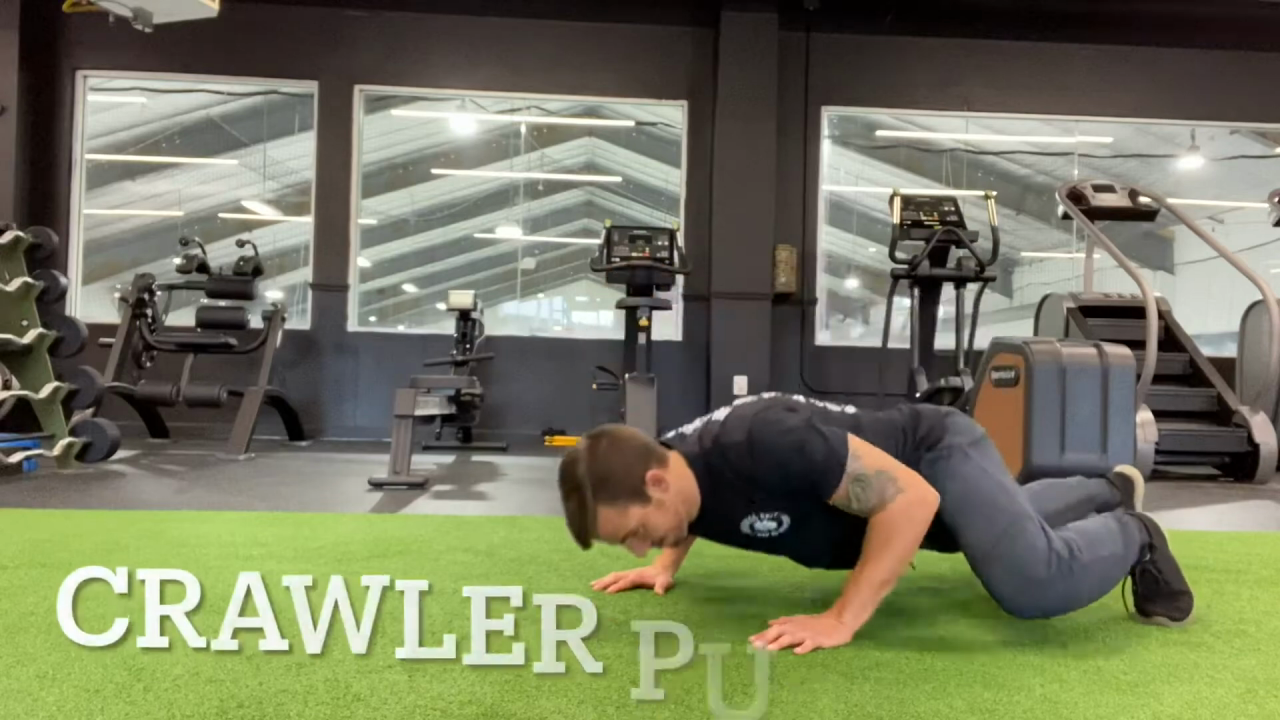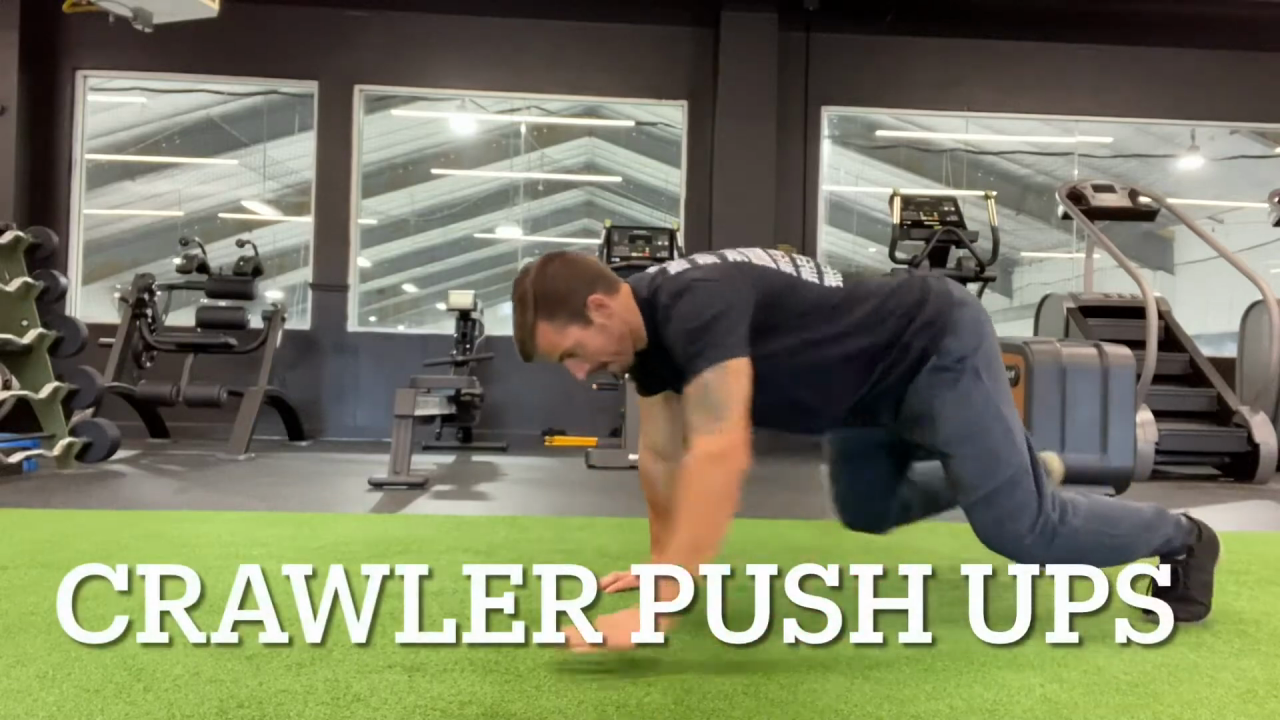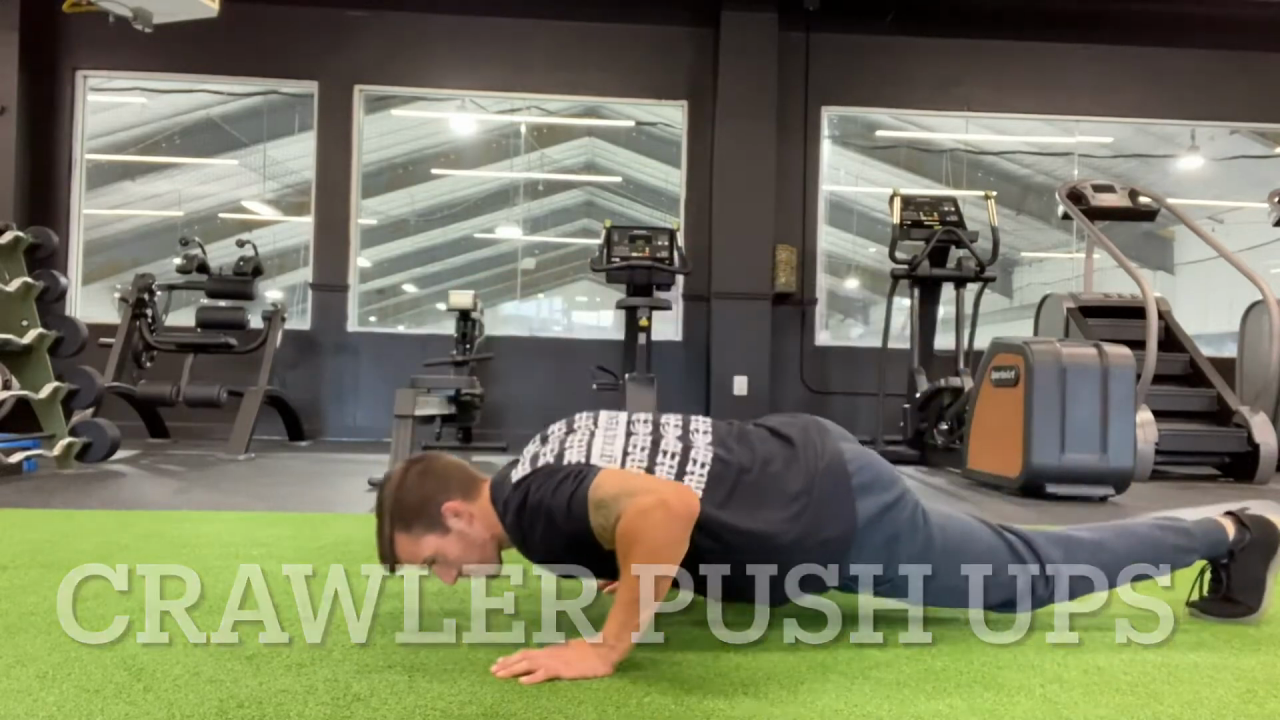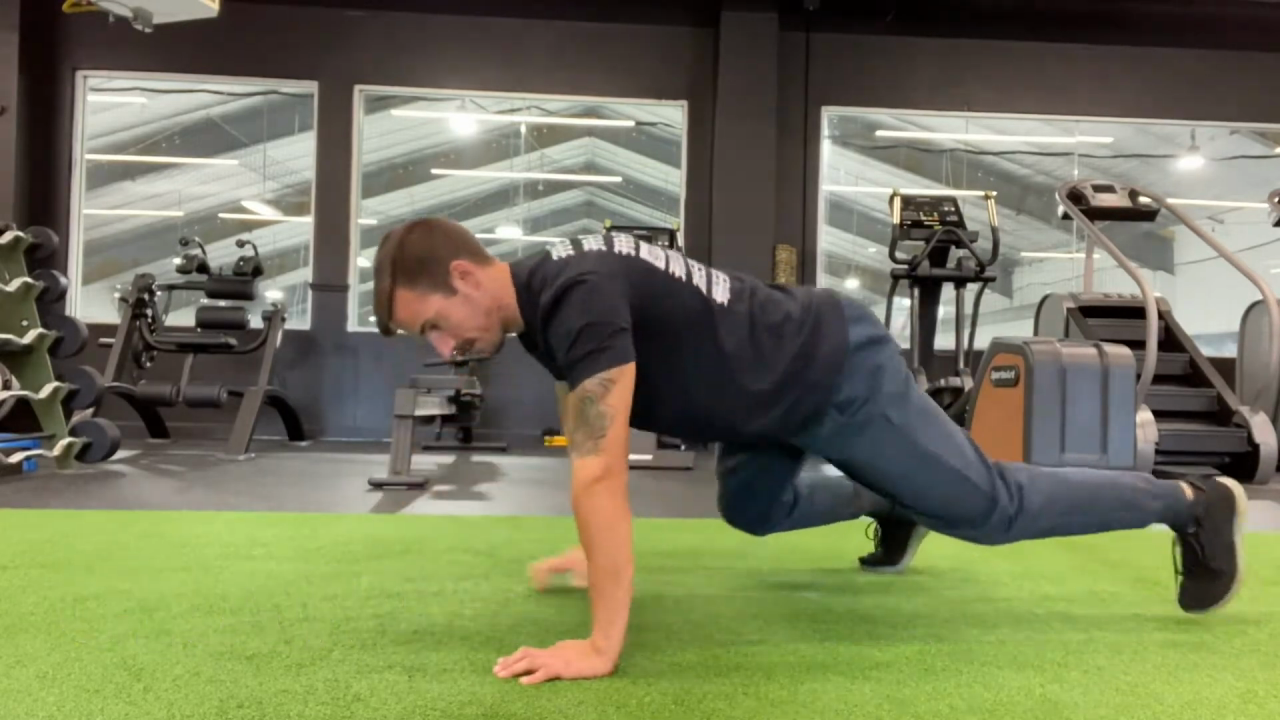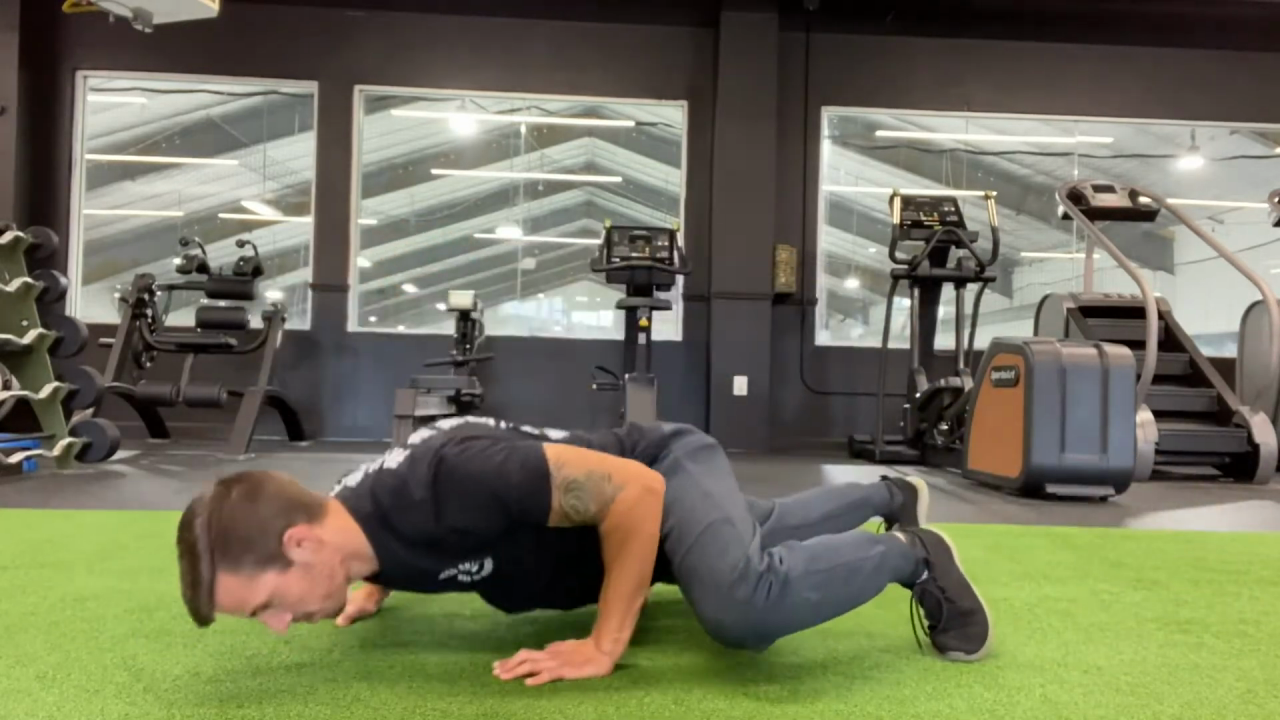
dt=1s
person 1, frame 1
left shoulder: (759, 448)
right shoulder: (676, 467)
left elbow: (912, 497)
left wrist: (842, 620)
right wrist: (664, 566)
left hip: (934, 456)
right hip: (898, 486)
left knee: (1033, 581)
right knee: (1009, 520)
left ankle: (1129, 538)
right ankle: (1110, 490)
person 1, frame 2
left shoulder: (698, 304)
right shoulder: (650, 326)
left elbow: (721, 455)
right elbow: (660, 453)
left wrist: (655, 606)
right wrist: (655, 563)
left hip: (939, 343)
right hip: (871, 370)
left knee: (1019, 529)
right knee: (866, 509)
left ankle: (1179, 538)
right ankle: (1026, 469)
person 1, frame 3
left shoulder: (539, 509)
right shoulder: (542, 466)
left elbow: (668, 506)
left wrist: (606, 645)
right wrist: (647, 574)
left hip: (840, 514)
right hip: (806, 453)
left knee: (1026, 576)
person 1, frame 4
left shoulder: (572, 298)
right shoulder: (533, 302)
left elbow: (600, 470)
right elbow: (588, 430)
left wrist: (603, 644)
right wrist: (596, 550)
left hip: (839, 378)
right hip: (782, 385)
left knee: (992, 504)
right knee: (754, 511)
left ankle: (1189, 507)
right ankle: (893, 510)
person 1, frame 5
left shoulder: (446, 490)
right shoulder: (354, 518)
left elbow: (635, 489)
left wrist: (603, 645)
right wrist: (375, 586)
left hip: (667, 468)
right hip: (624, 498)
left knee: (744, 601)
right knee: (758, 534)
left ankle: (909, 557)
right ankle: (888, 496)
